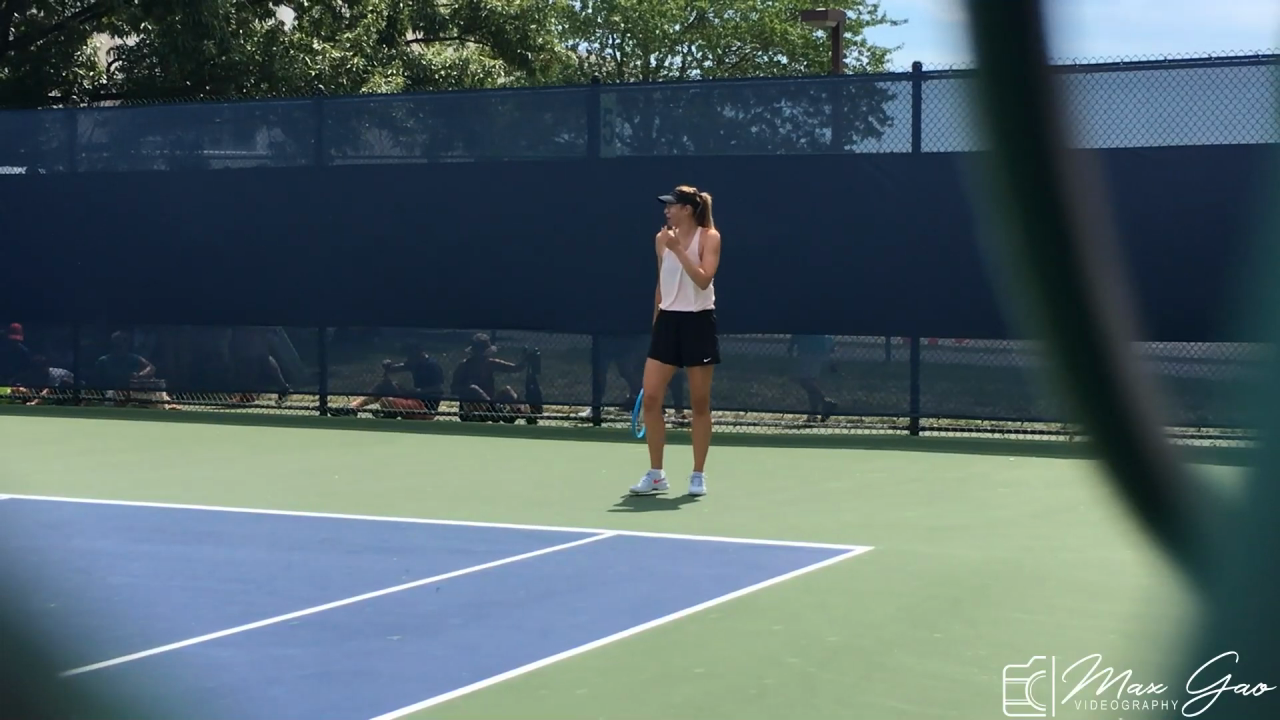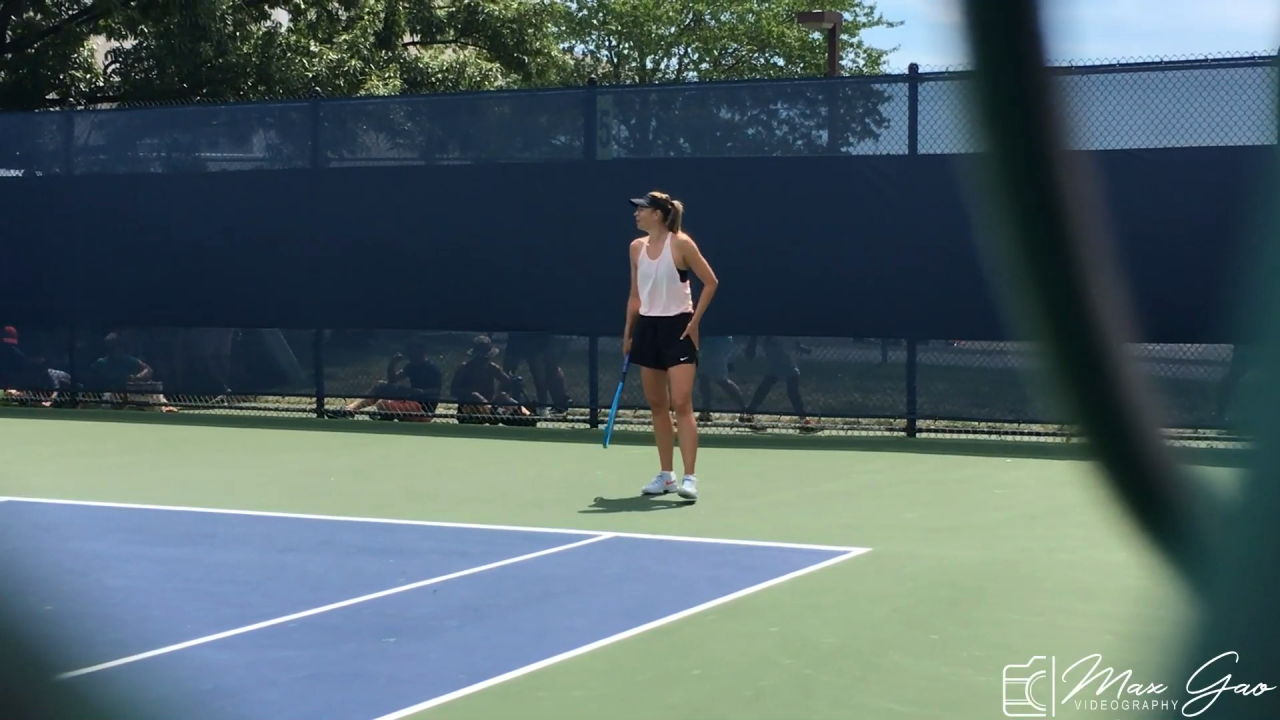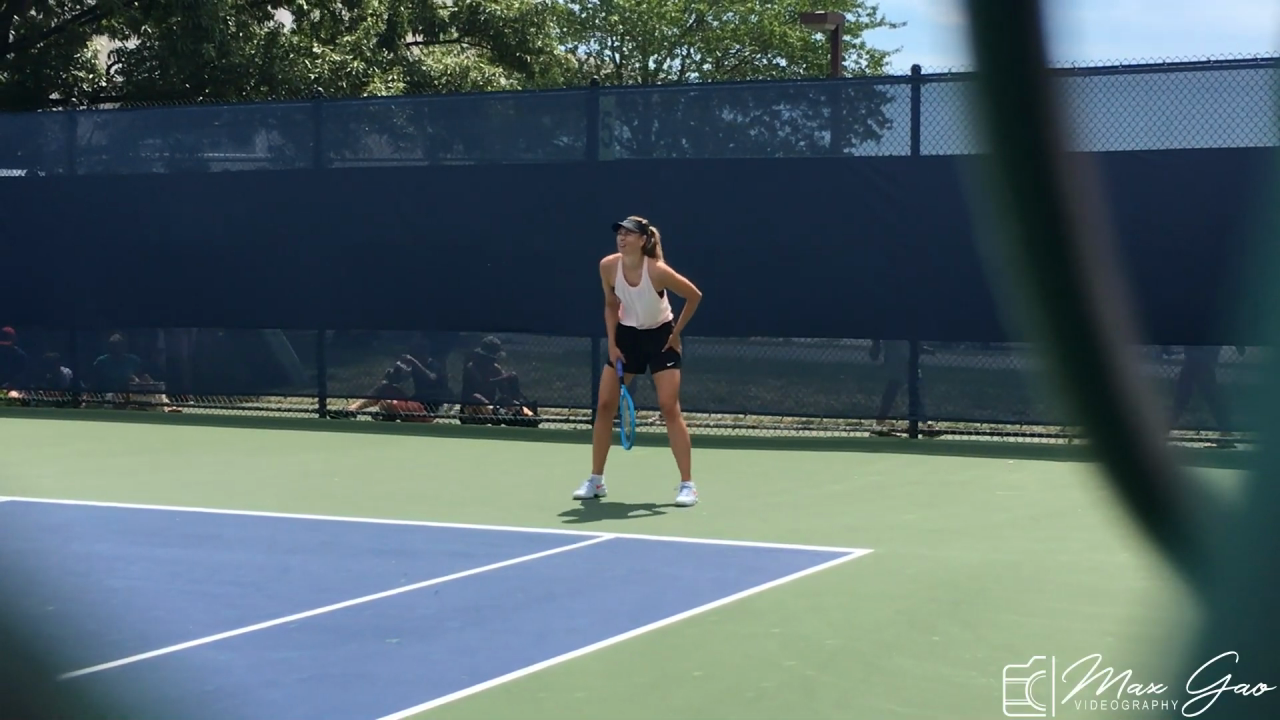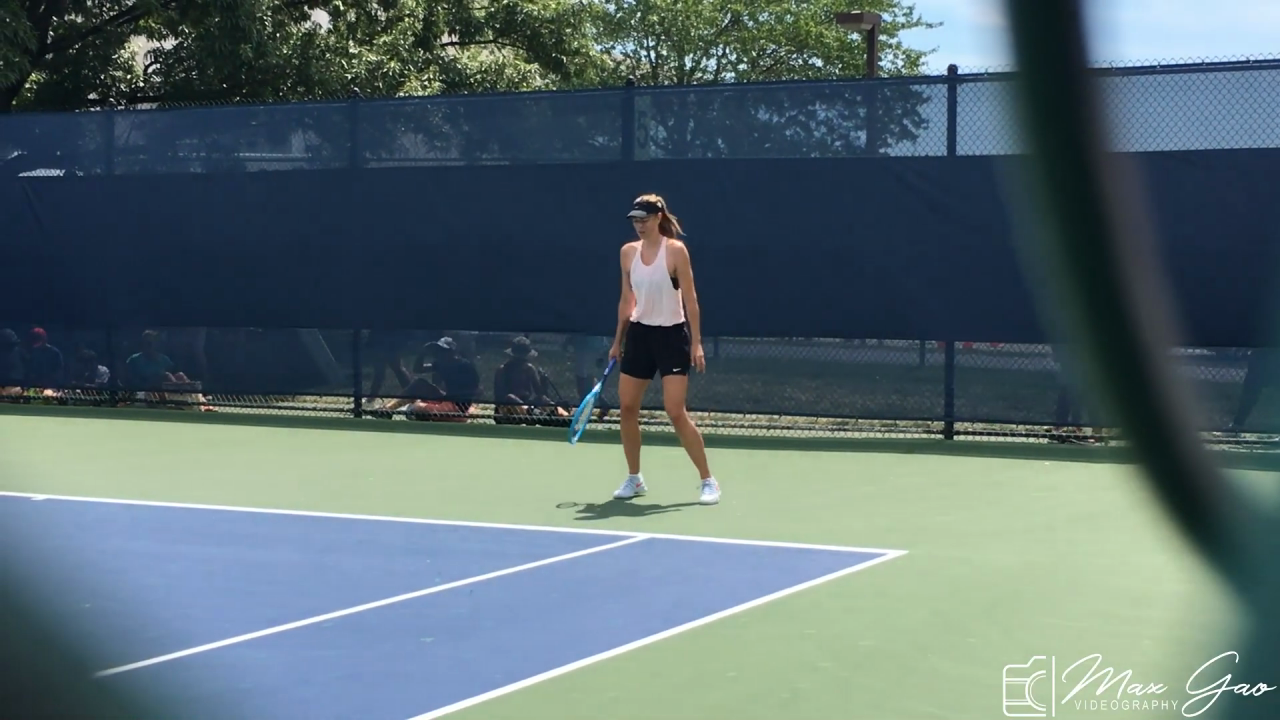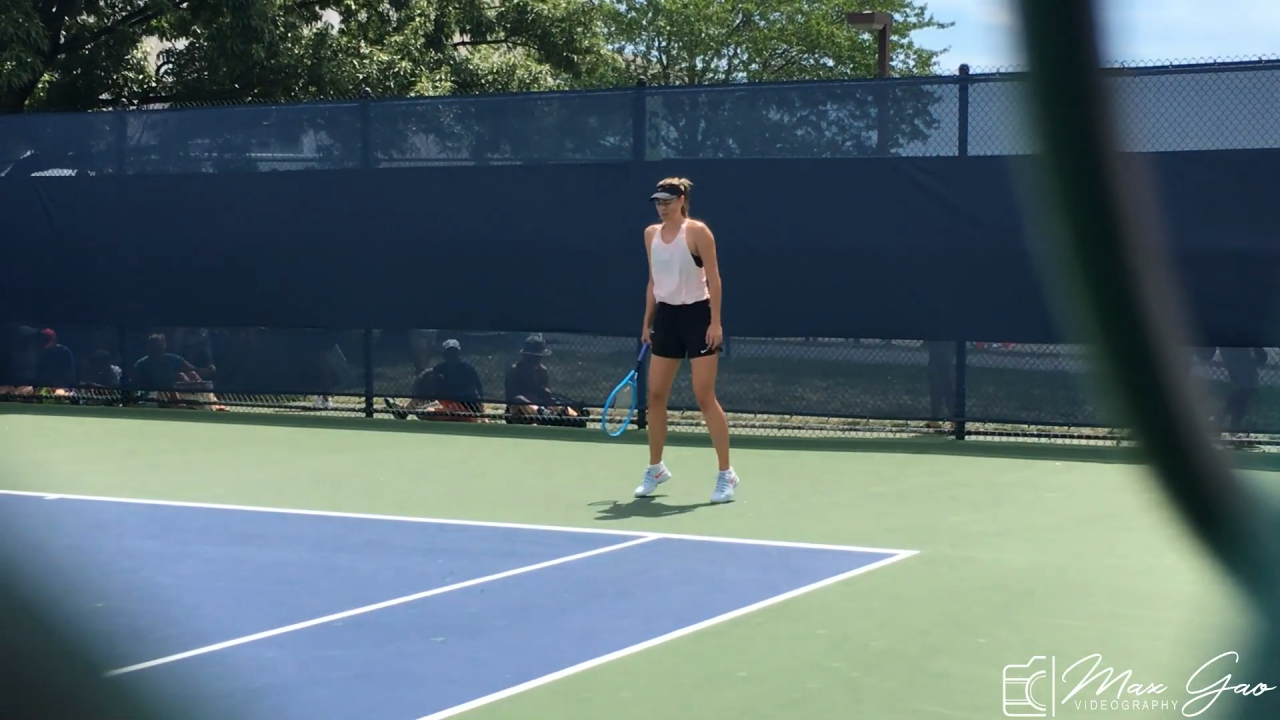
dt=1s
person 1, frame 1
left shoulder: (709, 237)
right shoulder: (662, 239)
left elbow: (704, 280)
left wrist: (678, 248)
right wrist: (655, 321)
left hip: (697, 323)
right hip: (667, 323)
left knee: (699, 405)
right knee: (650, 399)
left ankle: (698, 475)
right ankle: (655, 473)
person 1, frame 2
left shoulder: (680, 243)
right shoulder: (636, 247)
left elbow: (711, 282)
left wrist: (695, 321)
right wrist: (628, 332)
left hip: (677, 327)
right hip: (647, 327)
left knee: (681, 404)
right knee: (656, 405)
left ankle: (689, 478)
right ankle: (666, 475)
person 1, frame 3
left shoulder: (657, 270)
right shoulder: (608, 265)
left elbow: (694, 296)
right elbow: (611, 305)
left wrist: (677, 332)
right wrist: (611, 343)
left hip: (660, 337)
right hip: (626, 335)
left knee: (670, 409)
right knee: (605, 405)
left ankle: (687, 484)
right ankle: (596, 480)
person 1, frame 4
left shoulder: (675, 250)
right shoulder: (628, 252)
left elbow: (690, 298)
left wrist: (697, 342)
right wrist: (618, 340)
left hip: (671, 335)
right hip: (638, 334)
left knee: (676, 414)
right knee: (627, 409)
left ankle: (708, 481)
right ankle: (634, 478)
person 1, frame 5
left shoulder: (697, 231)
right shoulder: (651, 234)
left elbow: (714, 278)
left wrist: (716, 321)
right wrist: (647, 322)
left hip: (696, 315)
right hip: (666, 317)
left knee: (704, 397)
right knee: (656, 395)
left ankle: (726, 474)
right ankle: (655, 468)
